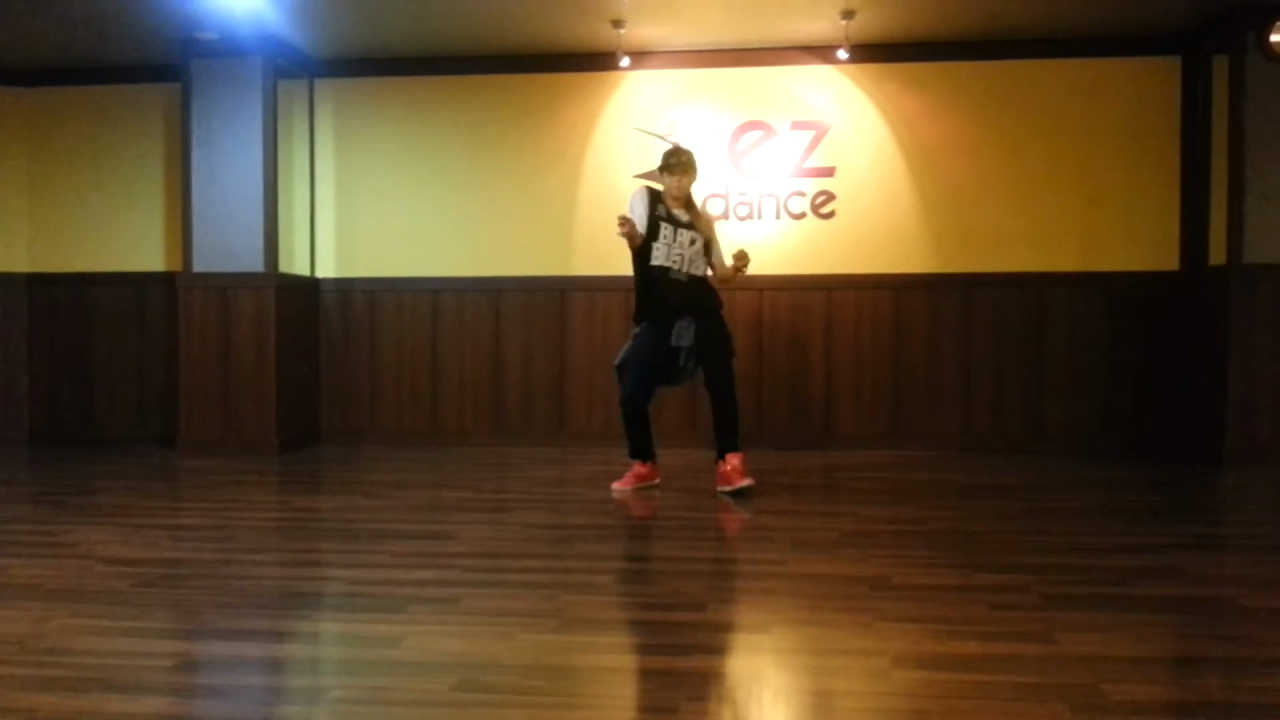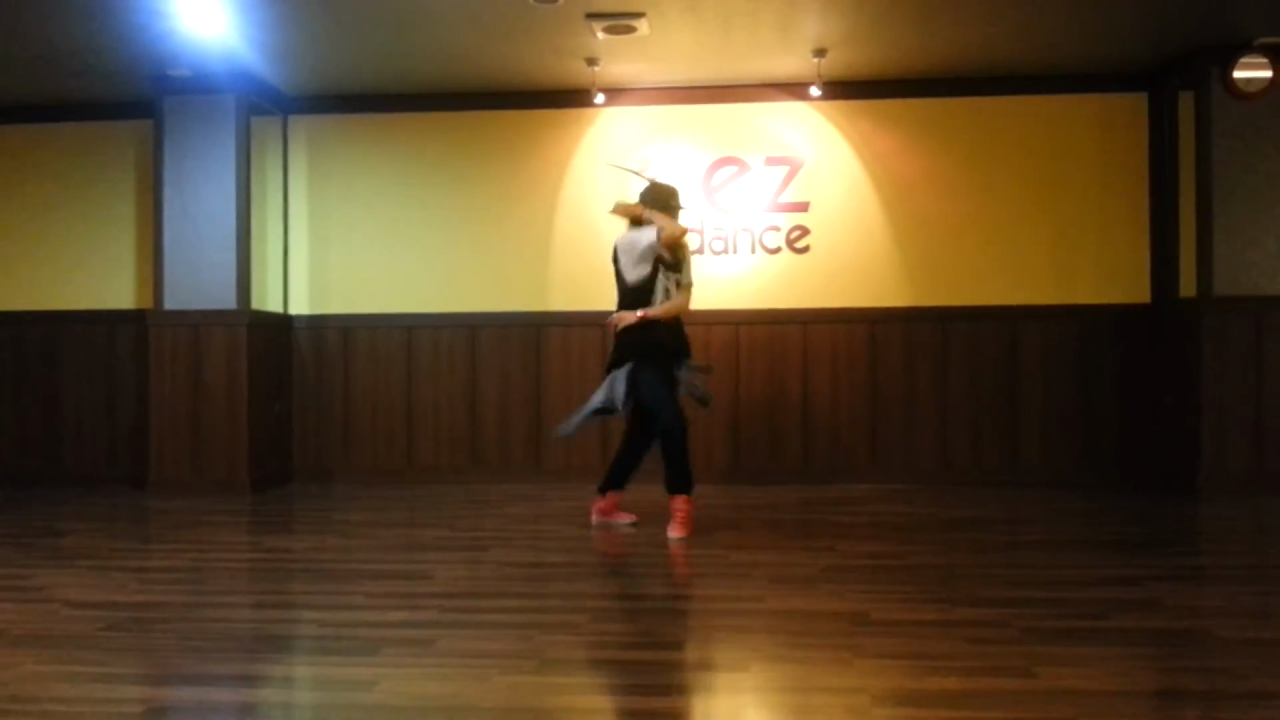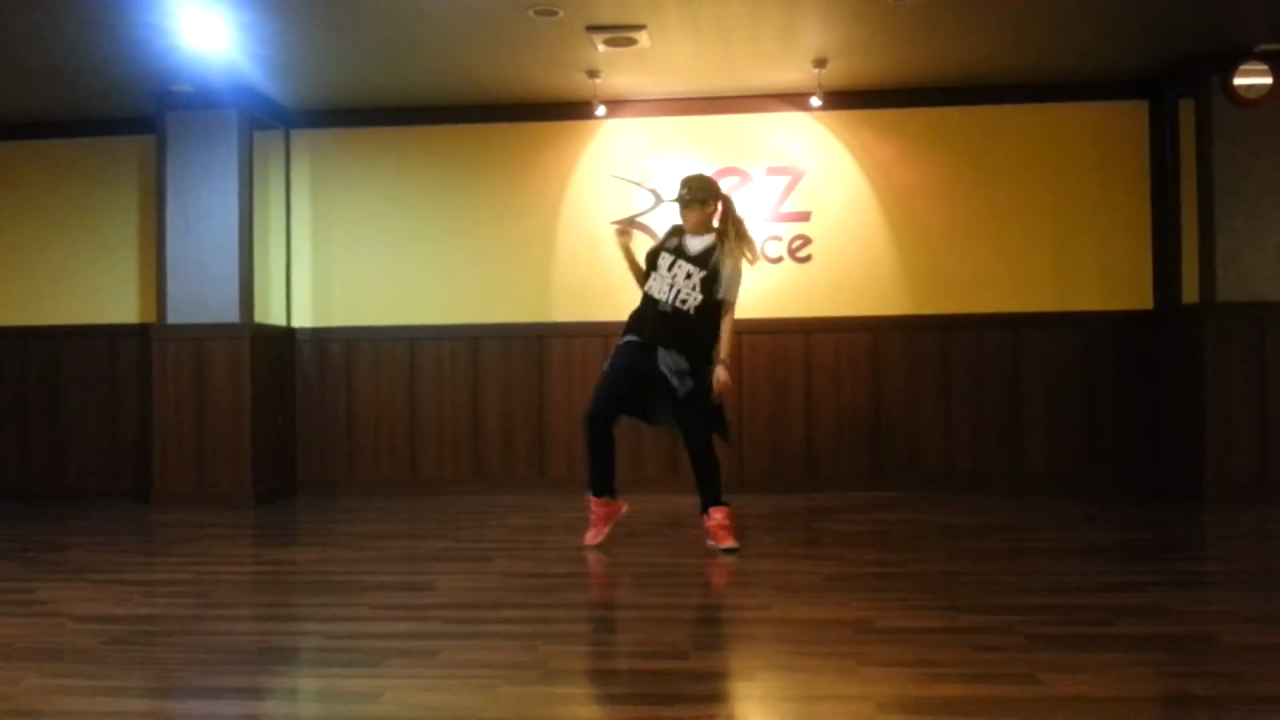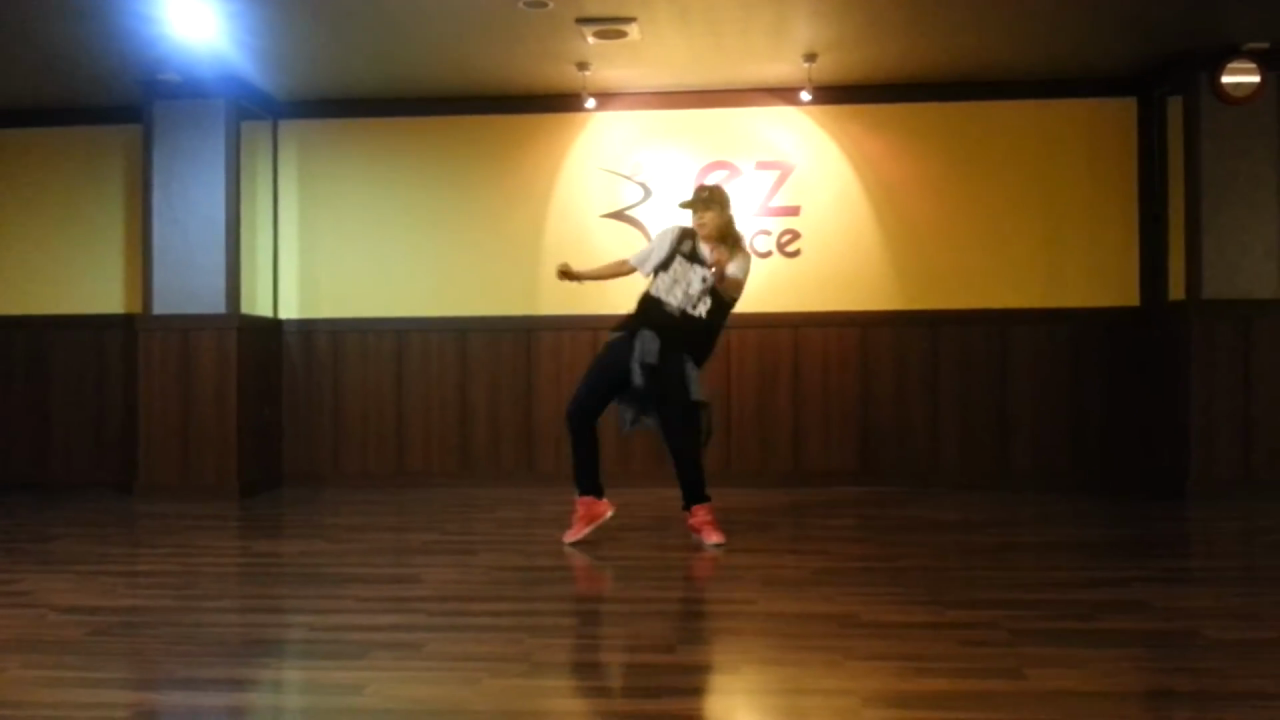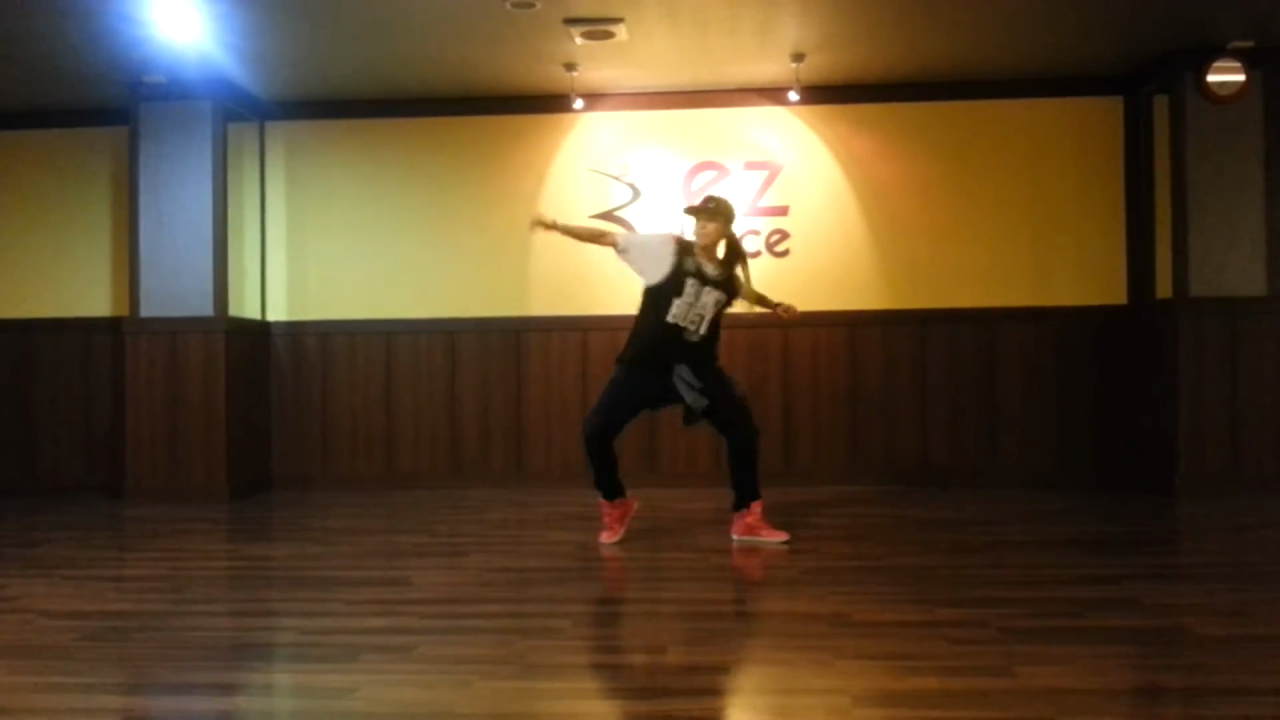
dt=1s
person 1, frame 1
left shoulder: (703, 222)
right shoulder: (645, 198)
left elbow: (718, 275)
right elbow: (636, 234)
left wrist: (735, 268)
right wrist: (628, 233)
left hip: (703, 314)
right hip: (657, 316)
left knee: (722, 387)
right knee: (632, 394)
left ankle: (731, 466)
right ankle: (643, 466)
person 1, frame 2
left shoulder: (677, 255)
right shoulder: (631, 241)
left elbow: (680, 303)
right elbow: (676, 232)
left wrist: (640, 315)
right wrist: (640, 213)
left hip: (665, 356)
right hip: (639, 357)
left knee: (641, 433)
right knee: (673, 423)
left ankle: (606, 501)
right ankle: (679, 503)
person 1, frame 3
left shoulder: (725, 253)
right shoulder: (671, 237)
left elbow: (726, 314)
right elbow: (644, 279)
left wrist: (722, 362)
right wrist: (626, 248)
left hip: (686, 358)
right hip: (640, 345)
left knee: (698, 439)
right knee: (598, 417)
left ankle: (717, 520)
right ankle: (604, 504)
person 1, frame 4
left shoulder: (736, 259)
right shoulder: (675, 237)
left elbow: (732, 287)
right elbow: (631, 264)
left wrist: (722, 270)
right wrist: (580, 275)
left hip: (676, 356)
right hip: (631, 341)
left knee: (682, 438)
right knee: (579, 414)
left ankle: (700, 516)
right ankle: (591, 505)
person 1, frame 5
left shoulder: (728, 274)
right shoulder: (667, 248)
left elbow: (745, 294)
right elbow: (610, 238)
left wrist: (774, 306)
right wrist: (556, 226)
left hip: (695, 368)
right hip: (644, 364)
left knee: (743, 431)
right knee: (595, 433)
left ankle: (748, 518)
right ankle: (616, 507)
